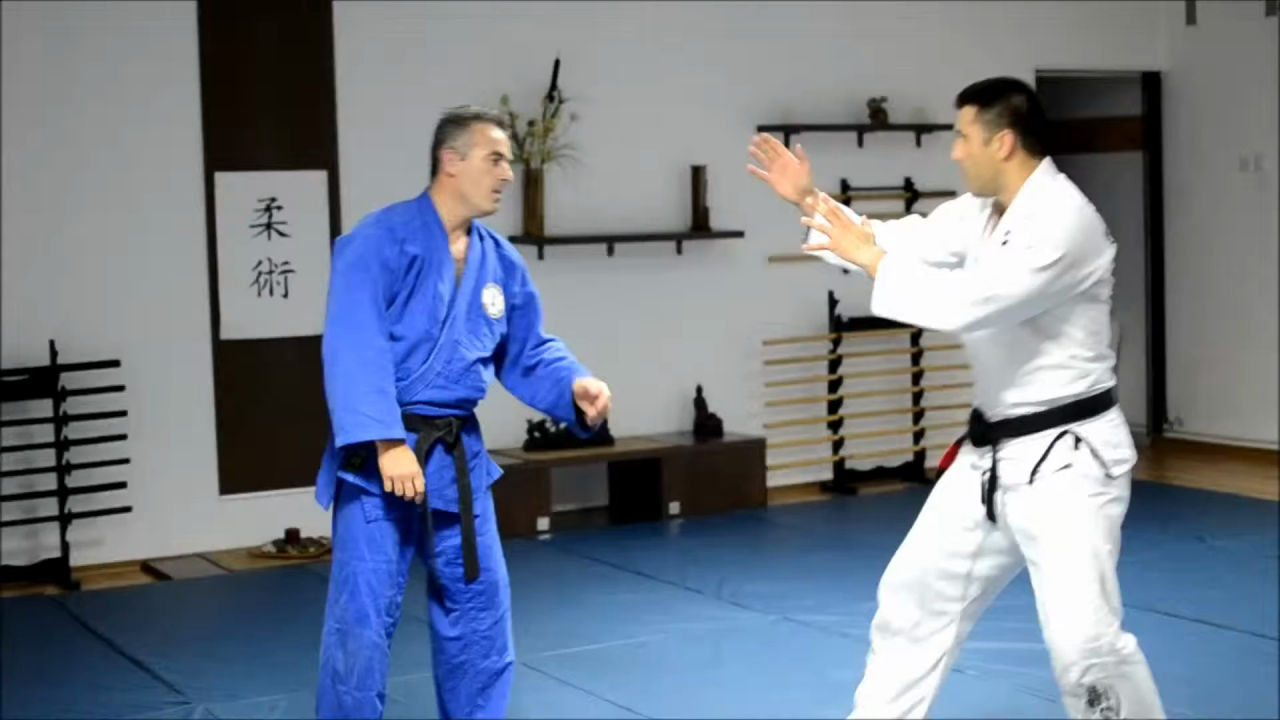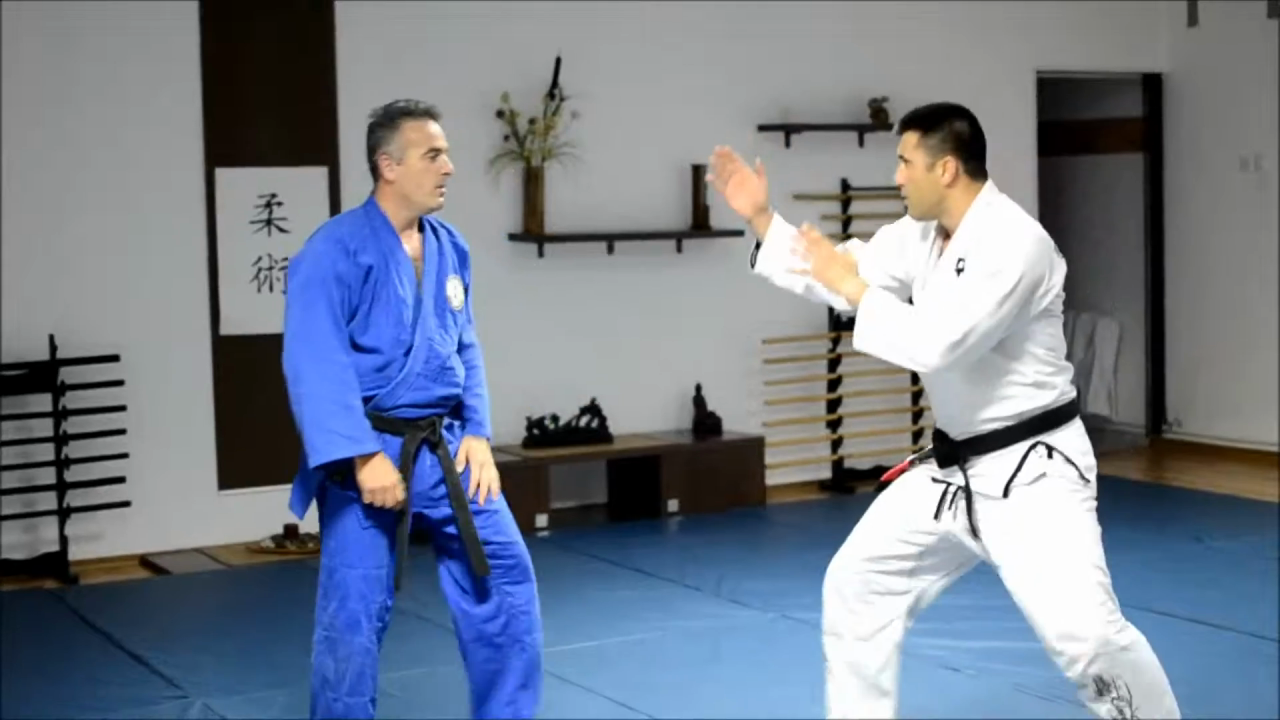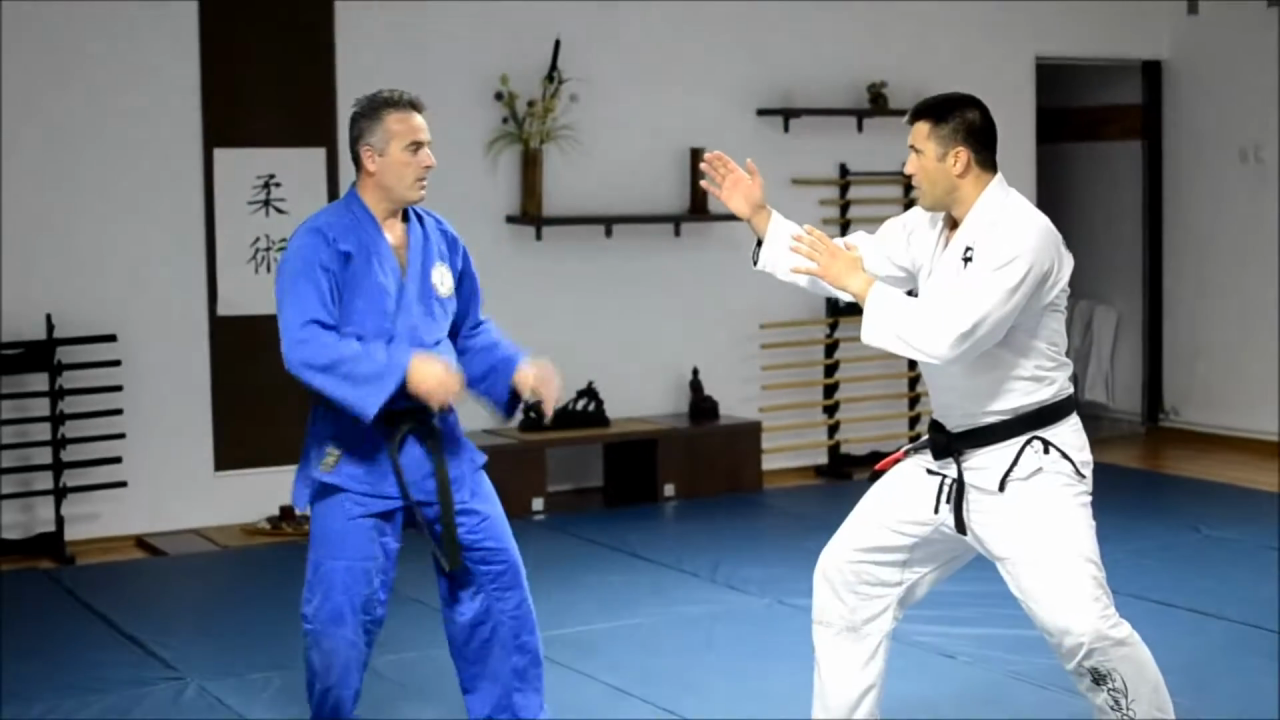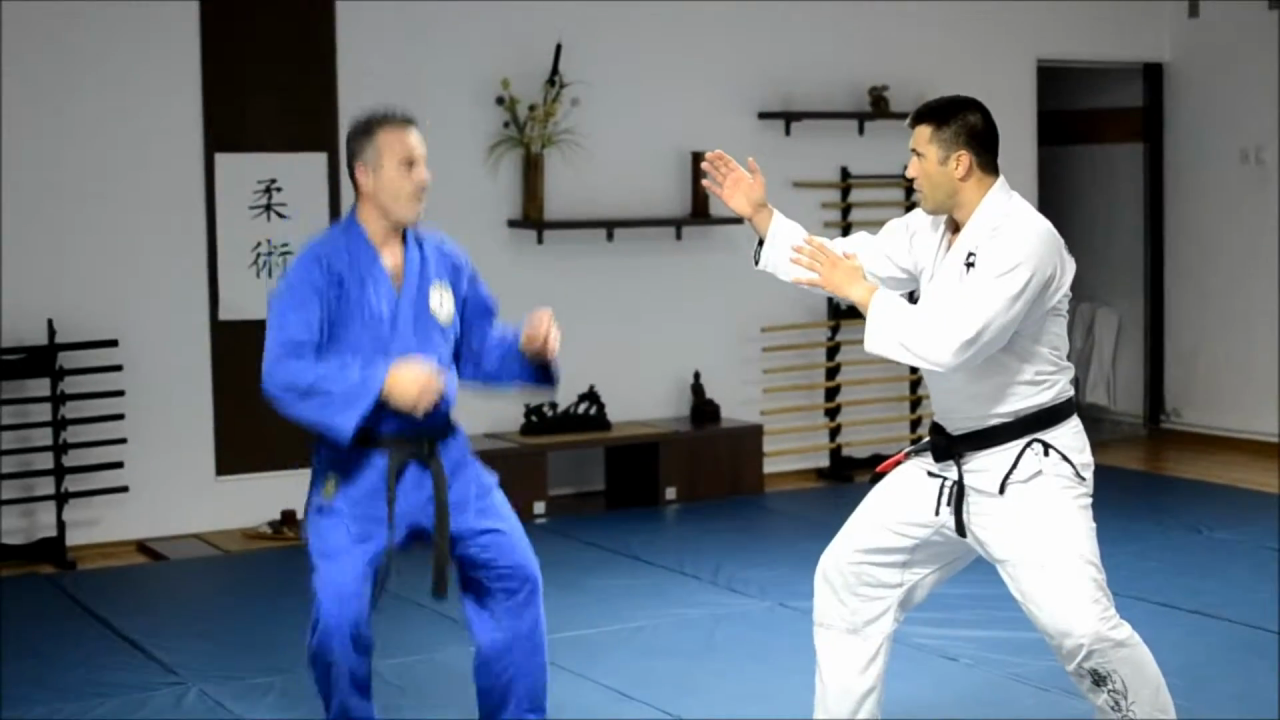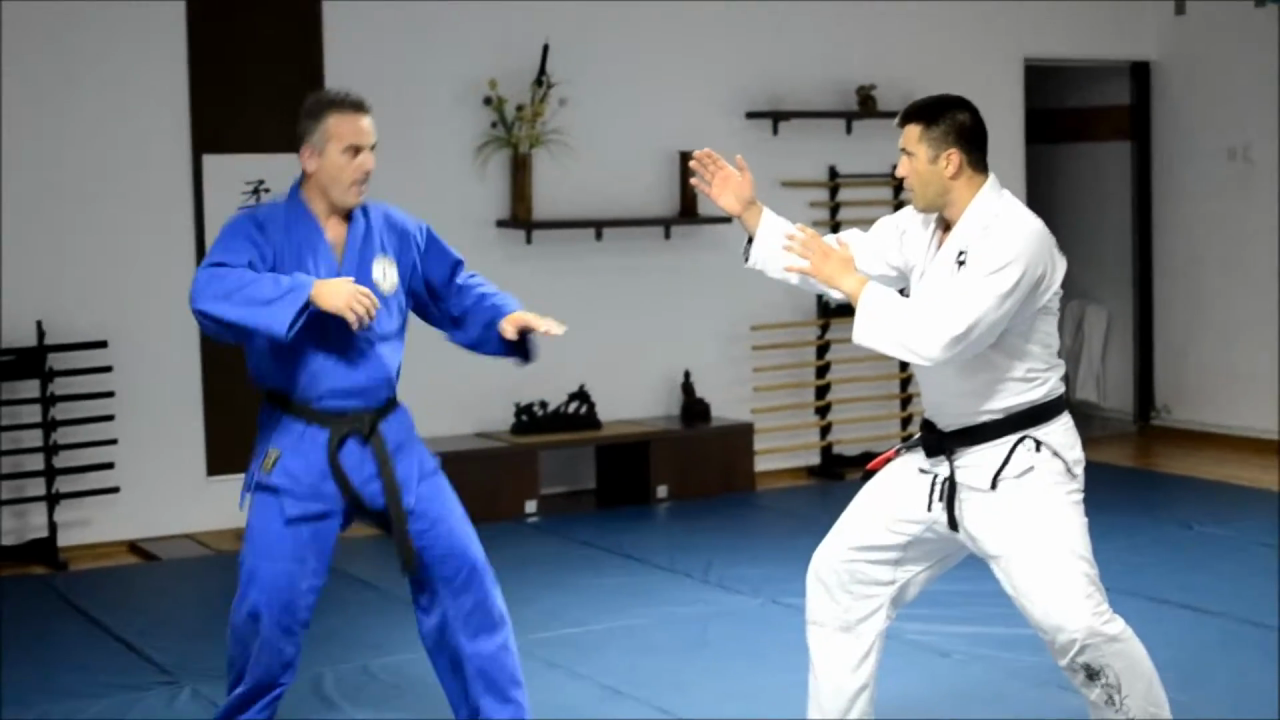
dt=0.4s
person 1, frame 1
left shoulder: (1064, 221)
right shoulder: (983, 211)
left elbow: (965, 304)
right elbow: (906, 243)
left wrist: (869, 256)
right wrist: (810, 200)
left hip: (1067, 456)
right hip: (996, 451)
left knee: (1084, 639)
right knee: (916, 591)
person 1, frame 2
left shoulder: (1014, 243)
right shoulder: (920, 235)
left elbow: (936, 344)
right elbow: (839, 273)
left wrist: (855, 289)
right wrist: (761, 219)
left hip: (1033, 468)
right hip: (951, 466)
left knee: (1085, 633)
right knee: (857, 585)
person 1, frame 3
left shoulder: (1022, 234)
right shoulder: (929, 226)
left elbow: (947, 335)
right elbow: (835, 262)
left wrist: (859, 284)
right wrist: (758, 216)
left hip: (1027, 464)
right hip: (947, 459)
left knee: (1082, 624)
right knee: (847, 576)
person 1, frame 4
left shoulder: (1023, 239)
right shoulder: (929, 228)
left elbow: (951, 343)
right elbow: (842, 262)
left wrist: (861, 293)
right wrist: (761, 215)
left hip: (1028, 465)
right hip: (947, 460)
left knee: (1082, 627)
right knee: (848, 577)
person 1, frame 5
left shoulder: (1016, 237)
right shoulder: (920, 226)
left elbow: (939, 338)
right elbow: (831, 258)
left wrist: (853, 285)
right wrist: (749, 213)
left hip: (1019, 462)
right hip: (938, 459)
left knee: (1075, 620)
right knee: (842, 576)
person 2, frame 1
left shoulder: (501, 262)
right shoulder: (381, 239)
left elbow: (527, 354)
right elbow: (352, 348)
left wrist: (576, 385)
right wrist: (386, 442)
left hip: (458, 450)
right hip: (382, 452)
left knee: (477, 599)
right knee: (363, 614)
person 2, frame 2
left shoulder: (450, 248)
right shoulder: (336, 249)
right elbow: (315, 363)
left wrist: (475, 433)
right wrist: (362, 454)
left hip: (440, 448)
right hip: (369, 454)
left knee: (501, 572)
right knee: (354, 618)
person 2, frame 3
left shoulder: (440, 239)
right shoulder: (321, 240)
left elbow: (468, 332)
right elbow: (306, 347)
left wrist: (515, 370)
right wrist: (404, 371)
left hip: (437, 440)
right hip: (357, 449)
left knee: (495, 573)
right knee: (342, 611)
person 2, frame 4
left shoulder: (443, 259)
right shoulder: (321, 265)
left elbow: (477, 348)
right elbow: (284, 371)
left wrist: (525, 346)
right wrist: (381, 384)
left hip: (442, 461)
right hip: (359, 471)
left knee: (514, 582)
right knee: (339, 621)
person 2, frame 5
left shoulder: (395, 230)
right shoulder: (259, 229)
left elbow: (454, 290)
right elbow: (210, 292)
left wrist: (506, 318)
right wrist: (312, 290)
left hip: (385, 437)
right hip: (301, 446)
left knee: (457, 572)
right knee: (271, 601)
